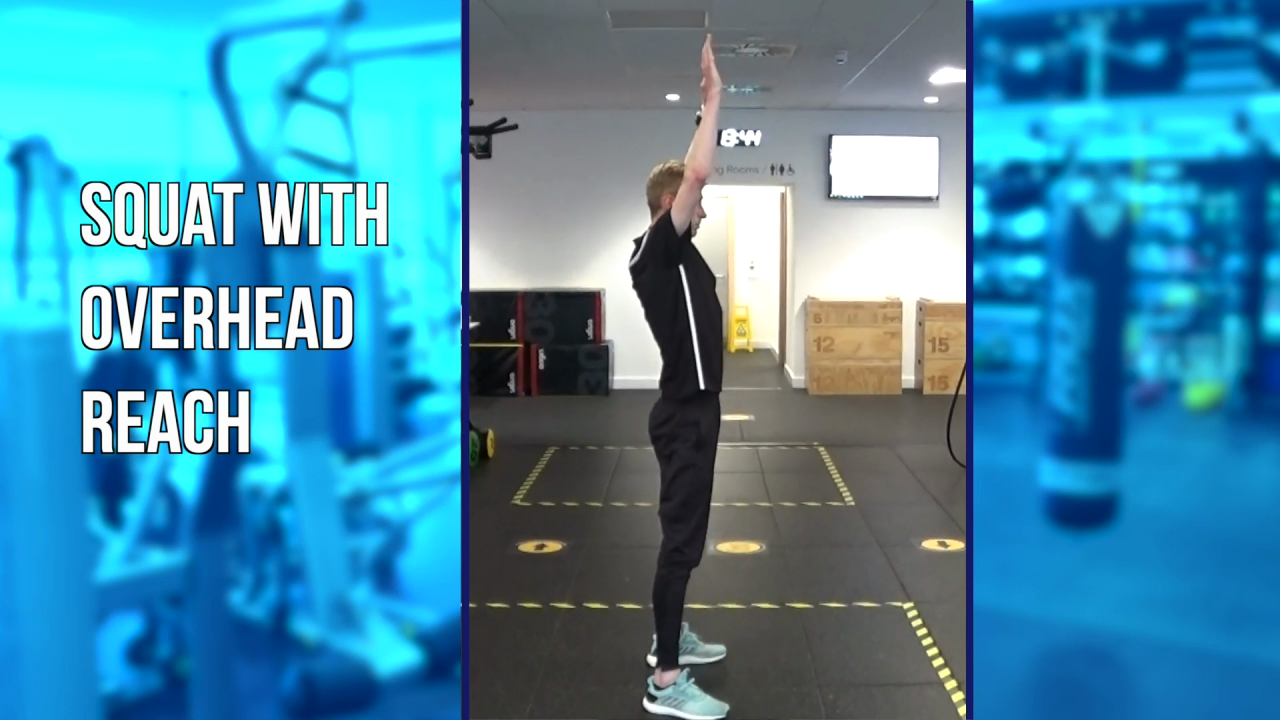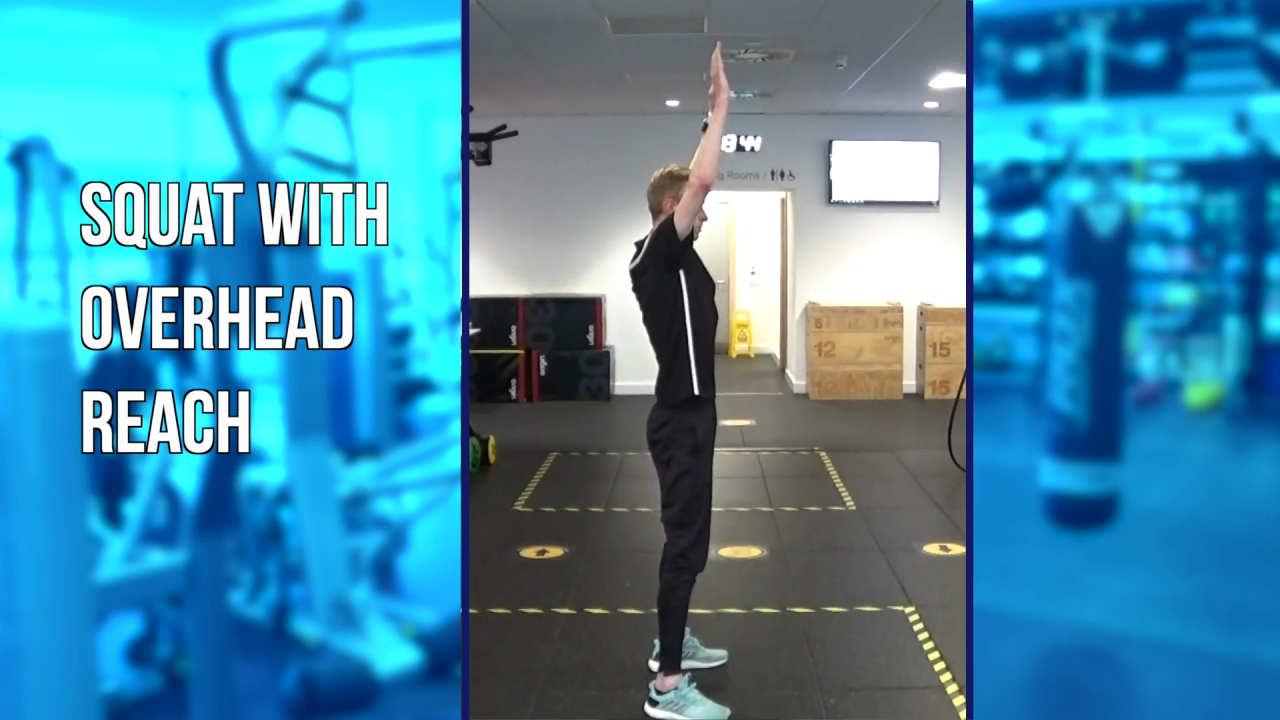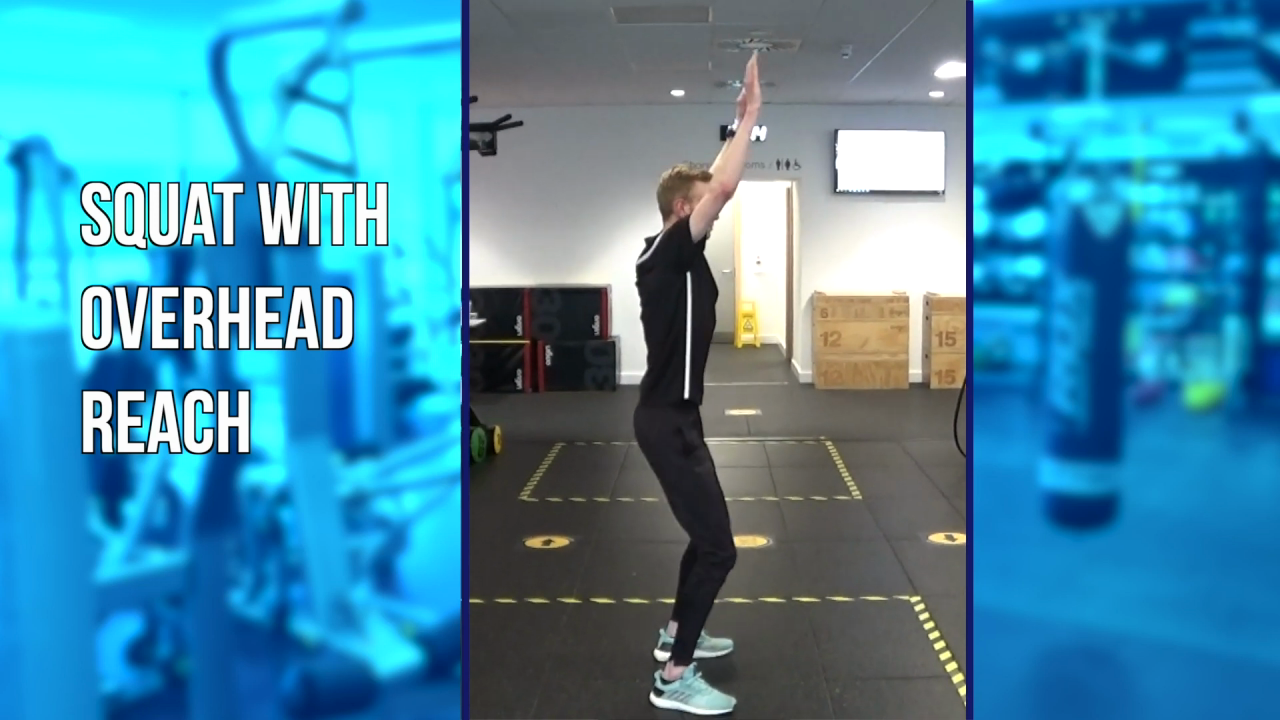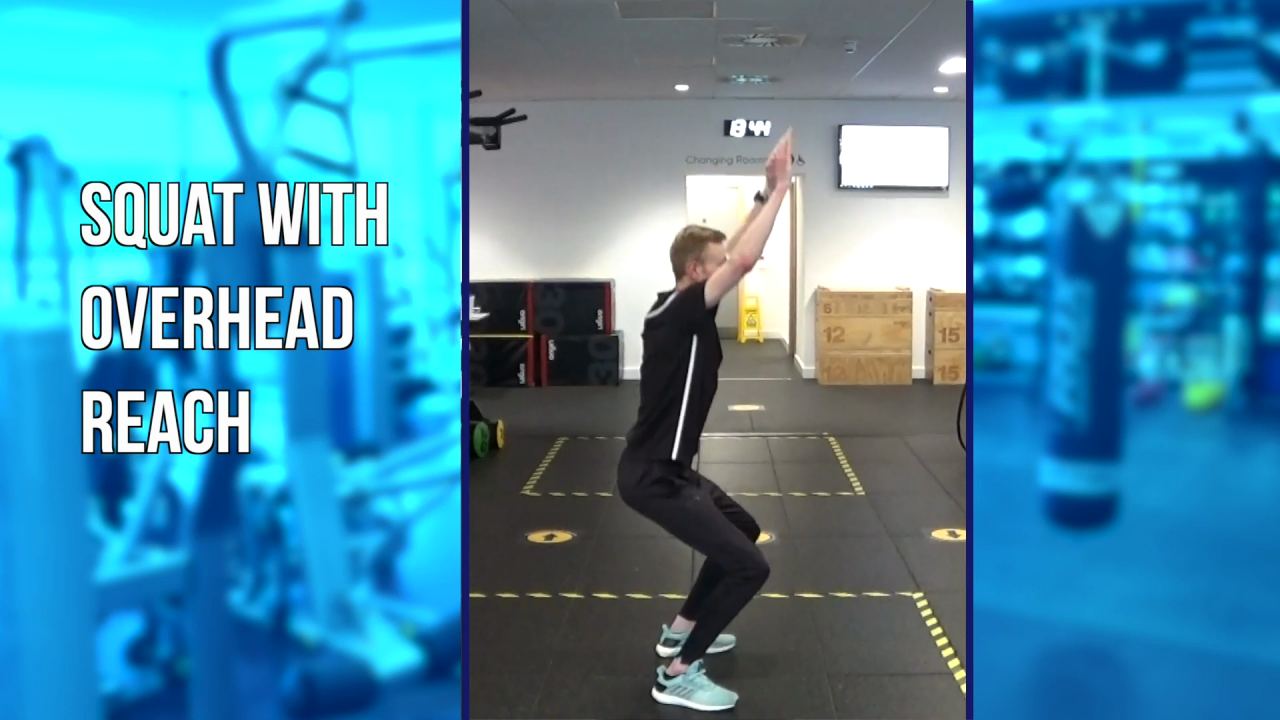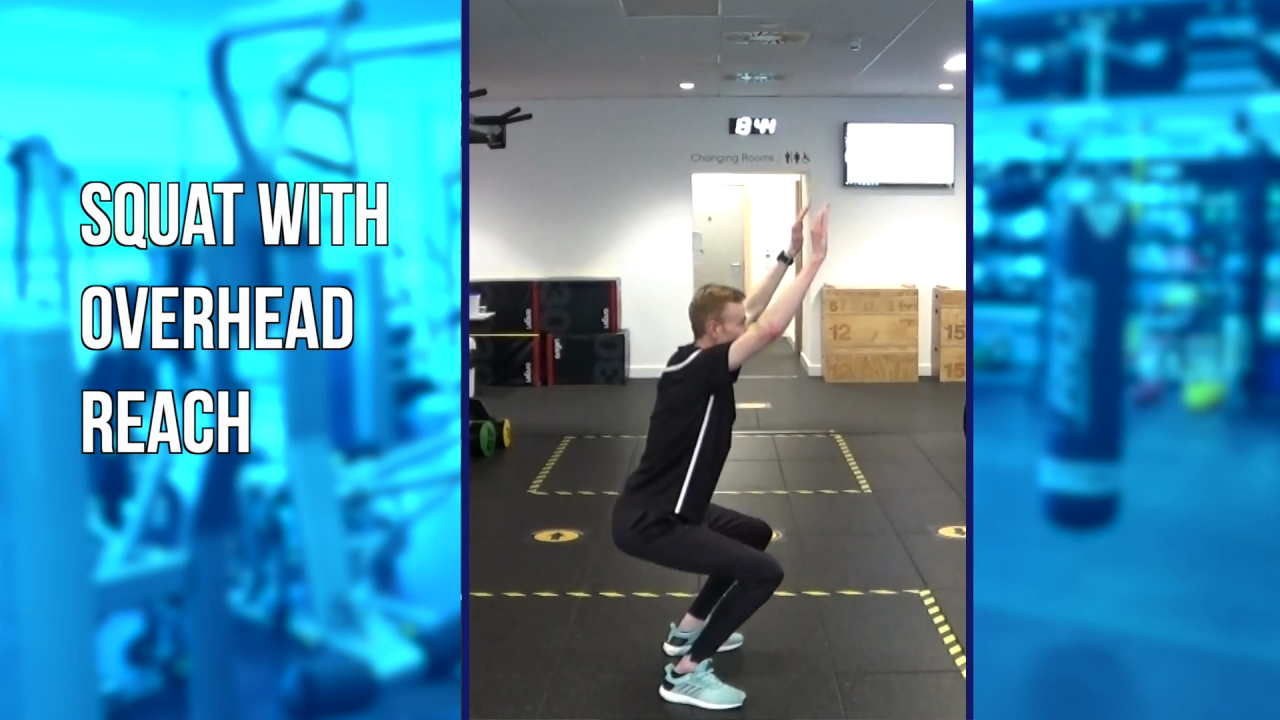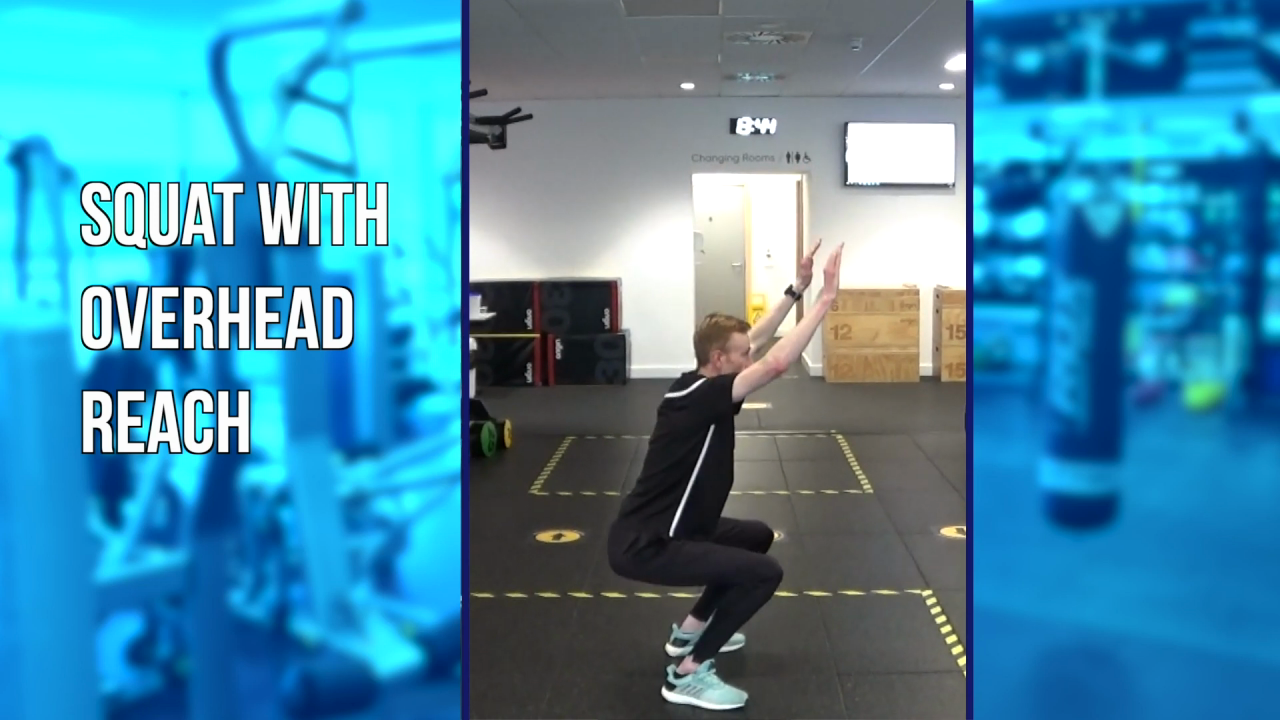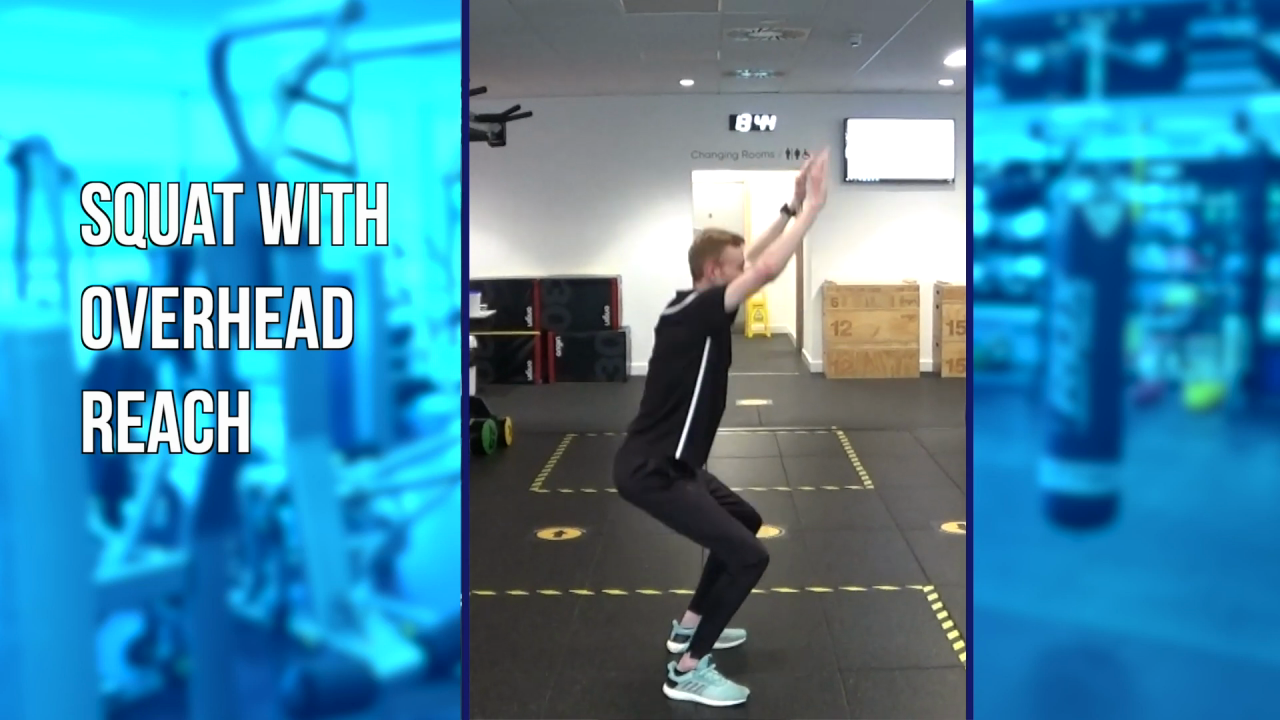
dt=0.4s
person 1, frame 1
left shoulder: (671, 253)
right shoulder: (658, 250)
left elbow: (691, 176)
right elbow: (696, 173)
left wrist: (710, 107)
right wrist: (711, 101)
left hip: (690, 408)
right hip: (686, 414)
left knee: (684, 535)
right knee: (681, 541)
left ankle: (670, 636)
person 1, frame 2
left shoulder: (669, 256)
right shoulder: (658, 253)
left elbow: (695, 182)
right elbow: (701, 180)
left wrist: (713, 117)
right wrist: (719, 111)
left hip: (686, 413)
right hip: (682, 418)
left knee: (687, 540)
right knee: (685, 546)
left ankle: (671, 642)
person 1, frame 3
left shoulder: (667, 253)
right shoulder: (670, 252)
left elbow: (713, 185)
right elbow: (723, 188)
left wrist: (737, 125)
right wrist: (748, 118)
left hip: (673, 414)
right hip: (669, 419)
left knee: (707, 535)
right knee: (716, 547)
left ankle: (678, 631)
person 1, frame 4
left shoulder: (678, 308)
right shoulder: (680, 312)
left elbow: (733, 252)
right elbow: (745, 259)
left wrist: (765, 192)
right wrist: (779, 190)
left hip: (667, 465)
right hip: (654, 475)
left knee: (743, 530)
right knee: (748, 567)
left ankle: (681, 628)
right ankle: (678, 673)
person 1, frame 5
left shoulder: (693, 360)
right shoulder: (701, 369)
left elbow: (754, 313)
right elbow: (770, 329)
left wrist: (787, 255)
right wrist: (814, 262)
left hip: (664, 507)
right hip: (648, 522)
left knee: (756, 534)
right knee: (763, 572)
left ankle: (689, 627)
right ankle: (686, 671)
person 1, frame 6
left shoulder: (699, 387)
right shoulder: (703, 399)
left elbow: (758, 339)
right elbow: (776, 364)
left wrist: (796, 289)
right wrist: (825, 299)
left hip: (658, 531)
right hip: (642, 547)
left knee: (758, 537)
right knee: (764, 572)
left ankle: (690, 629)
right ankle: (688, 673)
person 1, frame 7
left shoulder: (694, 309)
right shoulder: (696, 312)
left elbow: (755, 262)
right elbow: (767, 270)
left wrist: (791, 208)
right wrist: (811, 208)
left hip: (669, 463)
right hip: (651, 470)
left knee: (745, 523)
right knee: (748, 557)
left ankle: (691, 623)
right ankle: (689, 669)
